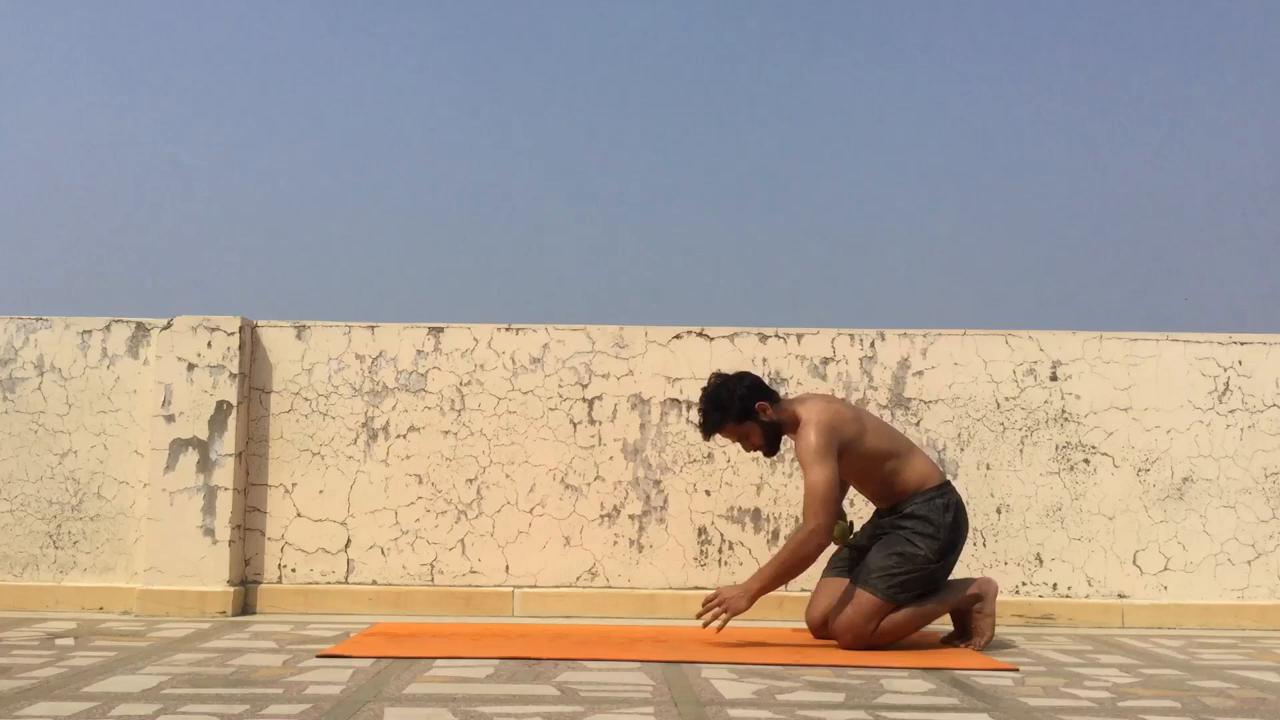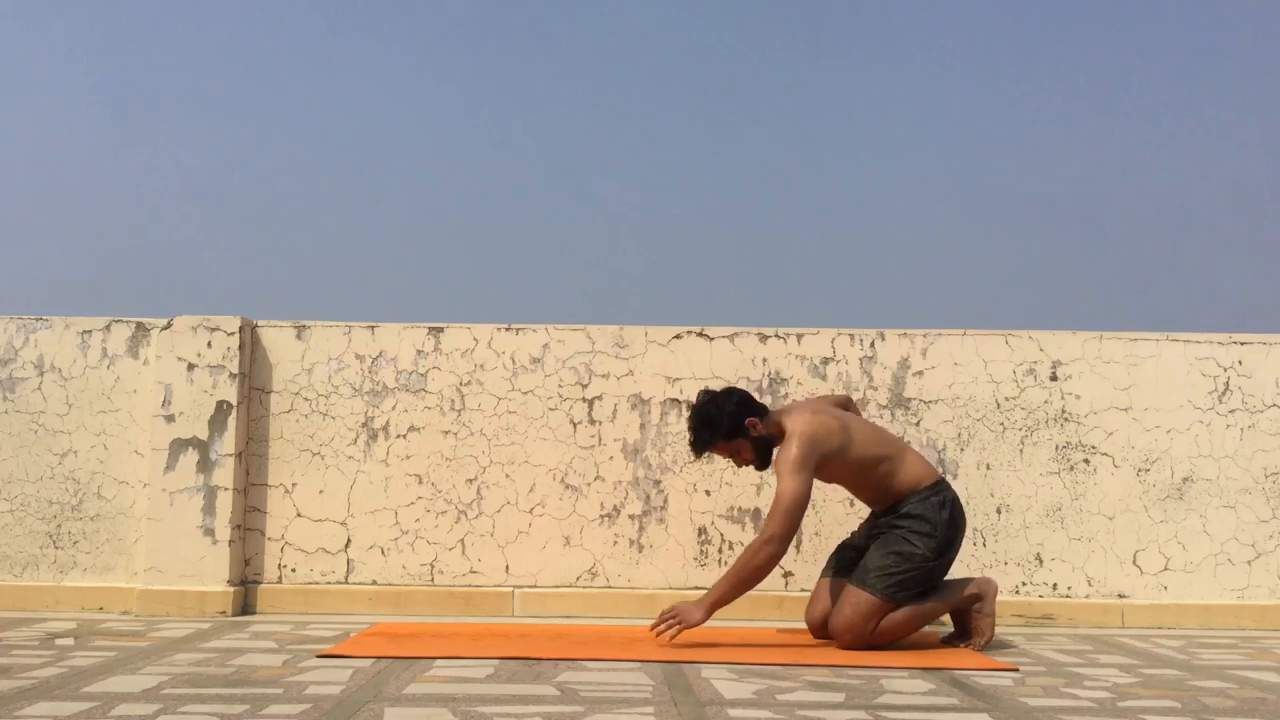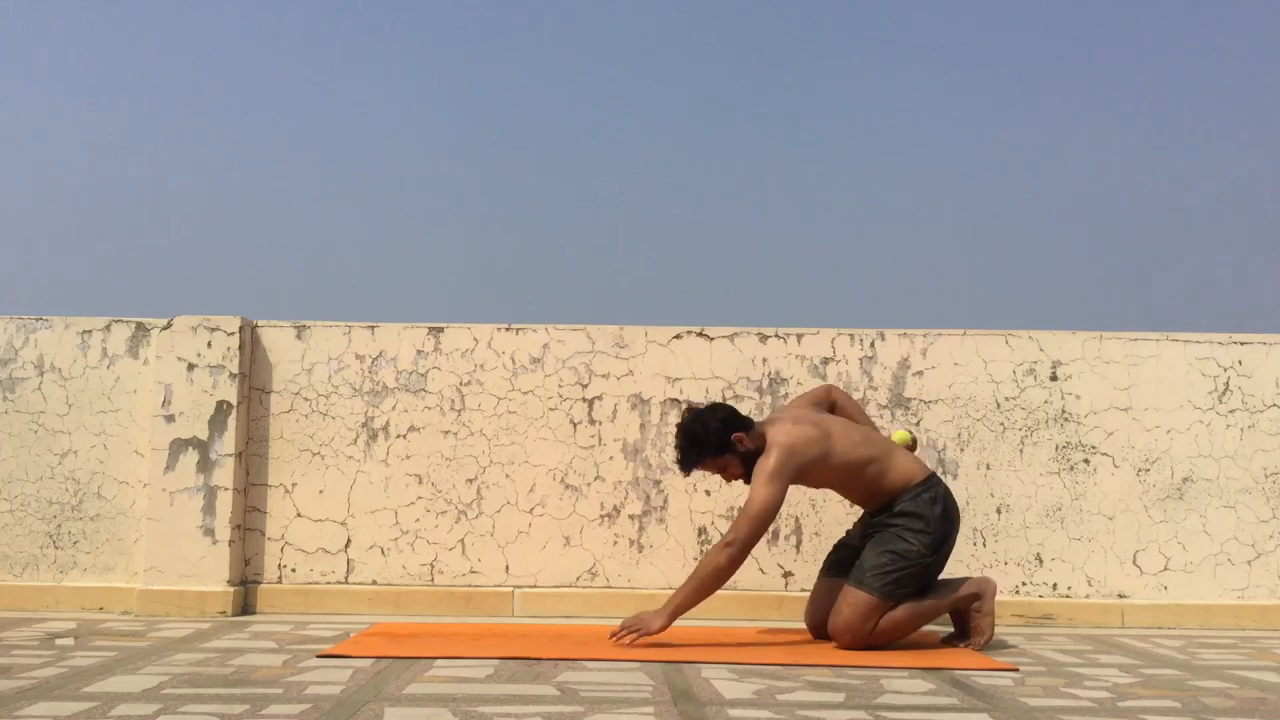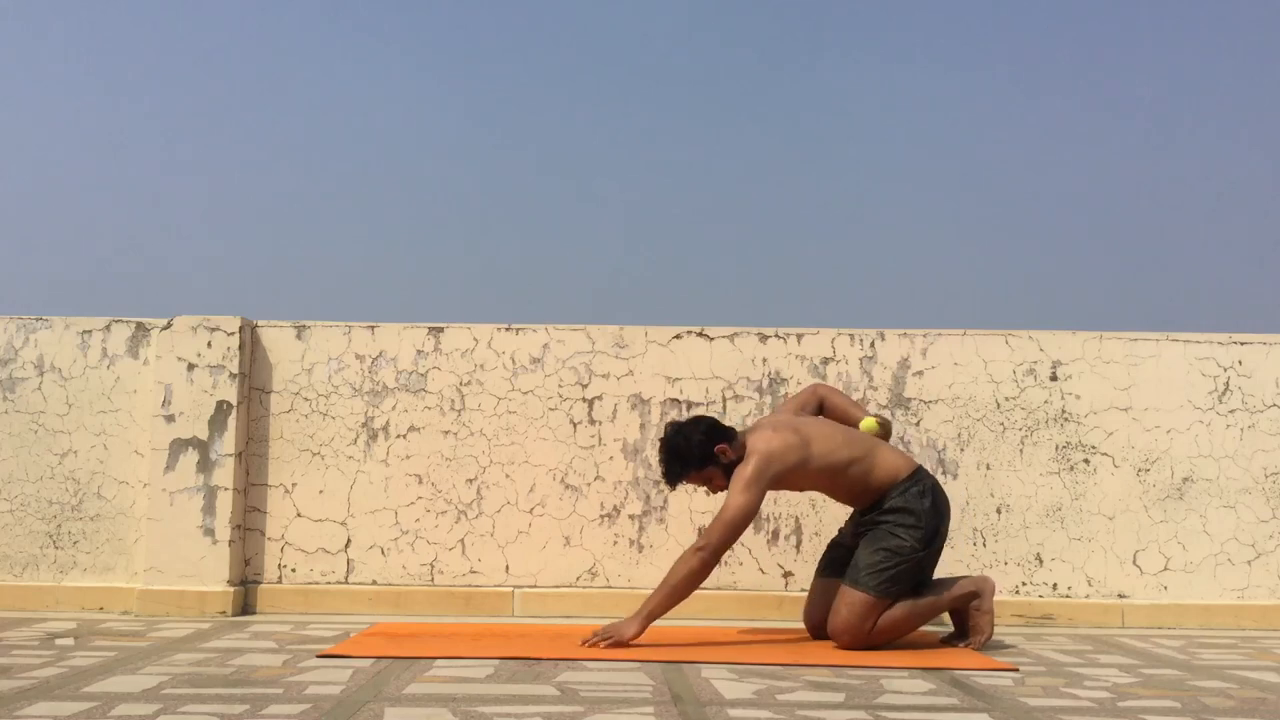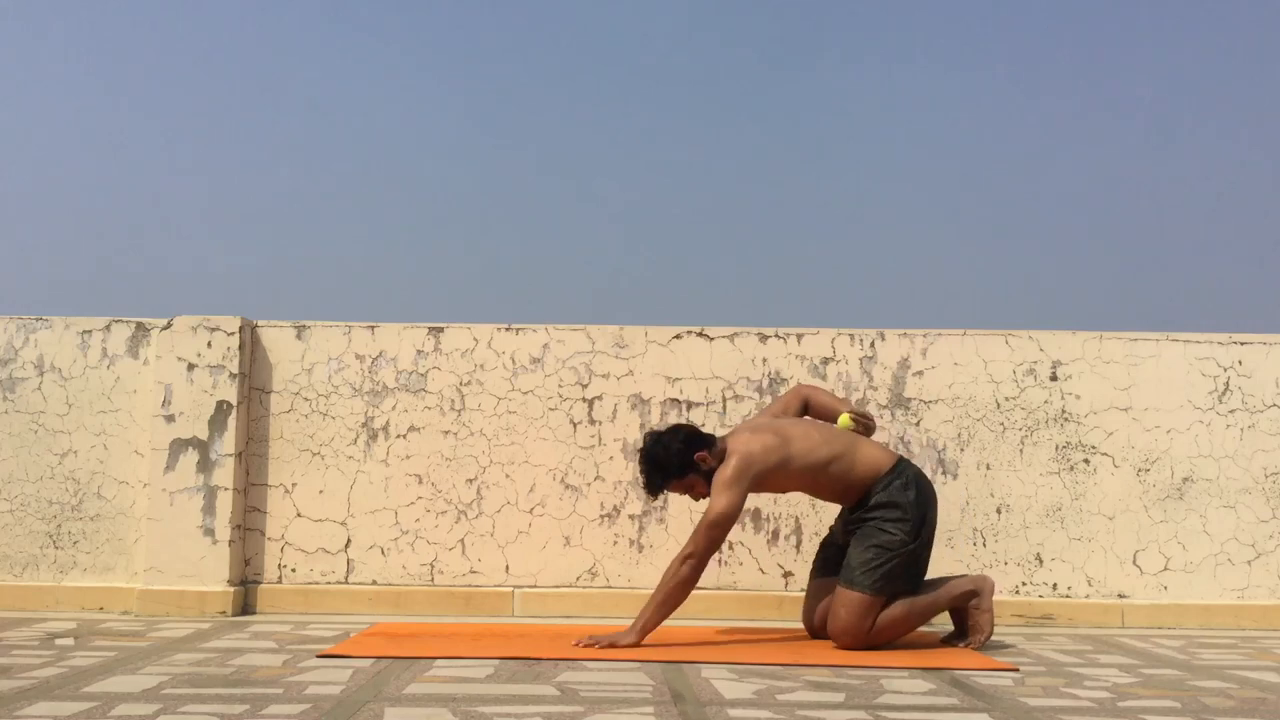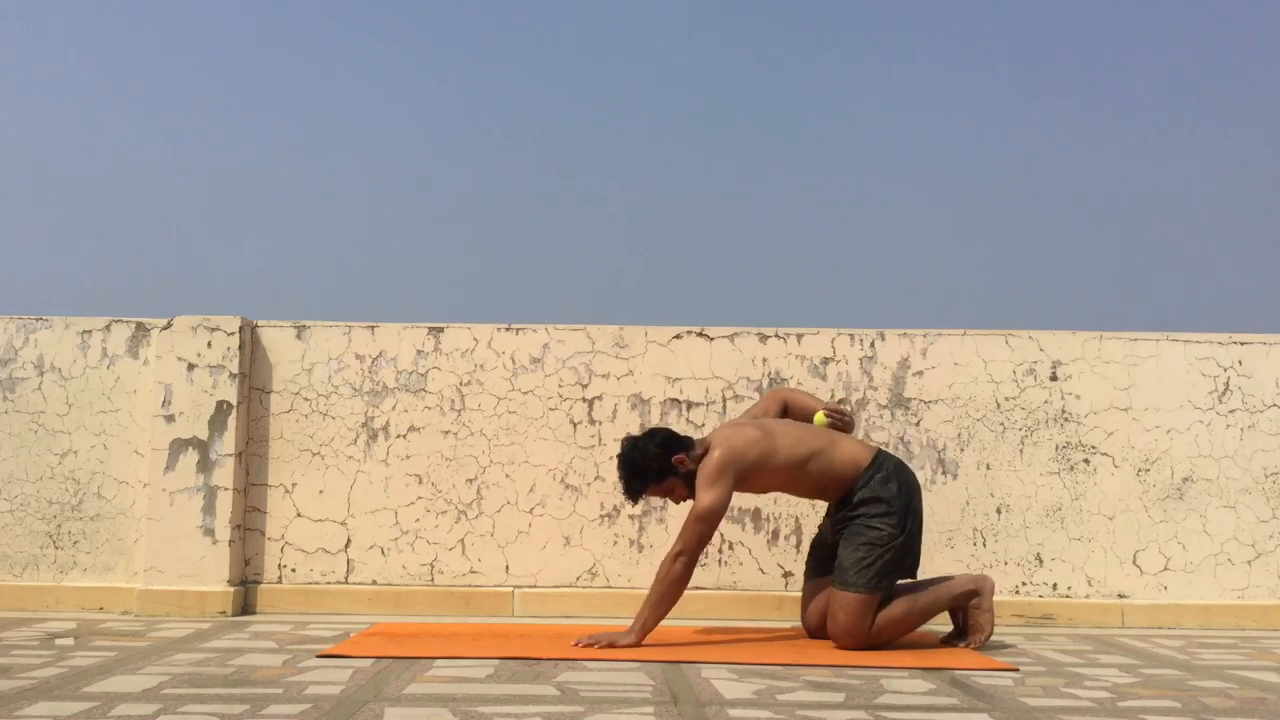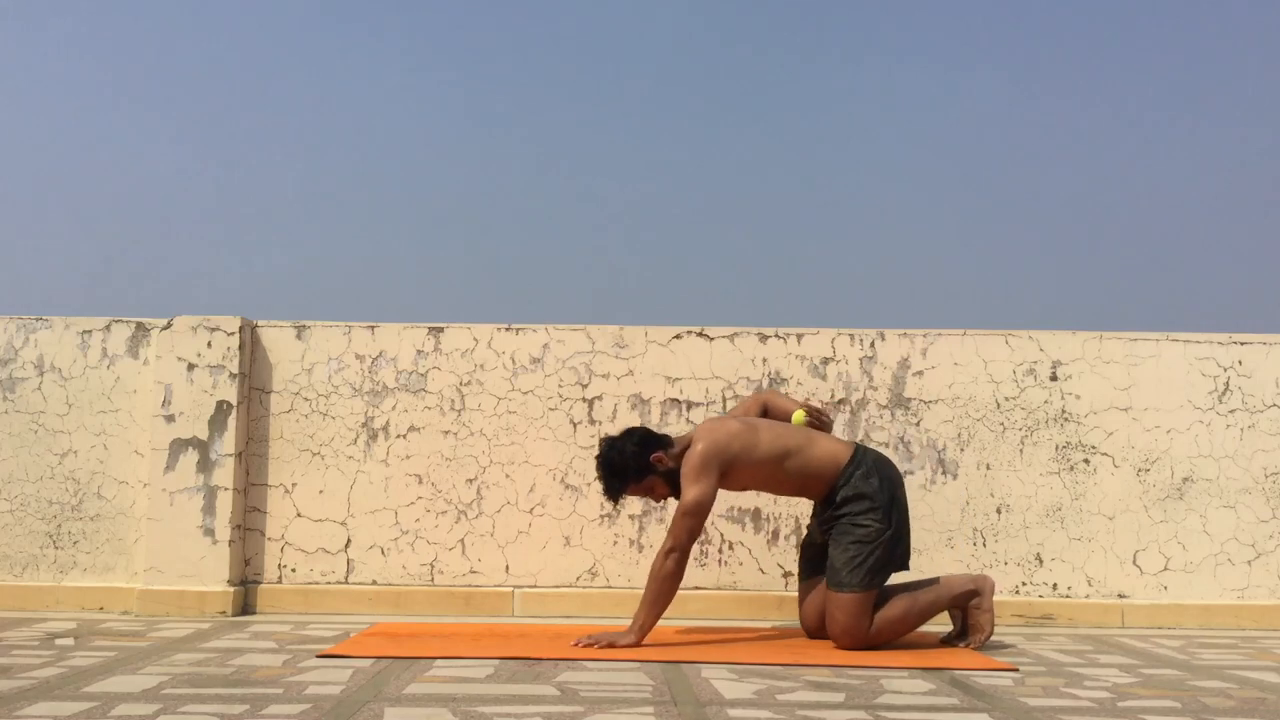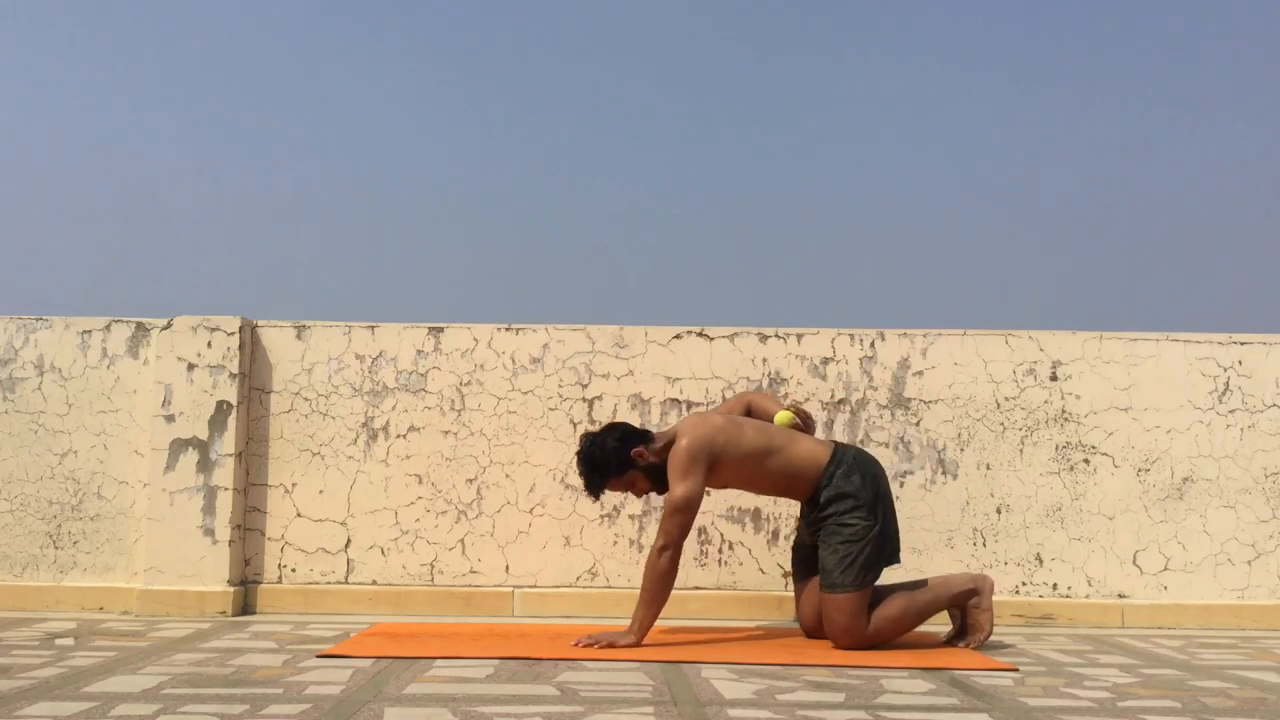
dt=0.1s
person 1, frame 1
left shoulder: (814, 431)
right shoulder: (802, 409)
left elbow: (815, 534)
left wrist: (748, 592)
left hip: (929, 515)
right hip: (893, 513)
left knee: (850, 631)
right knee: (820, 622)
left ankle: (968, 594)
right ankle: (950, 591)
person 1, frame 2
left shoulder: (798, 443)
right shoulder: (795, 416)
left elbow: (771, 544)
right elbow: (843, 401)
left wrist: (705, 605)
left hip: (928, 514)
right hip: (889, 513)
left knee: (848, 632)
right knee: (819, 622)
left ankle: (967, 596)
right ankle: (934, 592)
person 1, frame 3
left shoulder: (780, 451)
right shoulder: (783, 420)
left elbow: (734, 547)
right elbow: (828, 392)
left wrist: (665, 614)
right wrist: (870, 436)
left hip: (920, 511)
right hip: (885, 510)
left knee: (849, 632)
right knee: (820, 624)
left ankle: (967, 593)
right ankle: (950, 594)
person 1, frame 4
left shoulder: (758, 459)
right shoulder: (769, 427)
left elbow: (705, 551)
right elbow: (818, 392)
left wrist: (639, 620)
right wrist: (866, 424)
left hip: (910, 505)
right hip: (875, 507)
left knee: (848, 632)
right knee: (817, 624)
left ankle: (966, 592)
right ankle: (945, 593)
person 1, frame 5
left shoulder: (738, 463)
right shoulder: (749, 435)
left elbow: (693, 559)
right elbow: (801, 393)
left wrist: (636, 632)
right wrist: (846, 413)
left hip: (899, 498)
right hip: (864, 500)
left knee: (849, 633)
right knee: (817, 625)
left ankle: (965, 590)
right ankle: (946, 593)
person 1, frame 6
left shoulder: (718, 459)
right shoulder: (734, 433)
left elbow: (683, 556)
right elbow: (781, 395)
left wrist: (635, 632)
right wrist: (823, 411)
left hip: (881, 492)
right hip: (850, 498)
left knee: (848, 634)
right knee: (816, 624)
left ankle: (965, 590)
right ankle: (948, 594)
person 1, frame 7
left shoulder: (699, 454)
right shoulder: (710, 441)
left elbow: (674, 552)
right elbow: (764, 398)
left wrist: (636, 632)
right wrist: (803, 415)
left hip: (866, 485)
right hip: (836, 493)
left knee: (850, 633)
right knee: (816, 624)
left ankle: (967, 589)
right ankle: (952, 594)
person 1, frame 8
left shoulder: (684, 450)
right shoulder: (691, 435)
left elbow: (666, 549)
right elbow: (748, 399)
left wrist: (635, 632)
right wrist: (785, 416)
left hip: (849, 487)
right hip: (822, 495)
left knee: (848, 634)
right knee: (814, 625)
left ankle: (966, 588)
right ankle: (951, 595)
